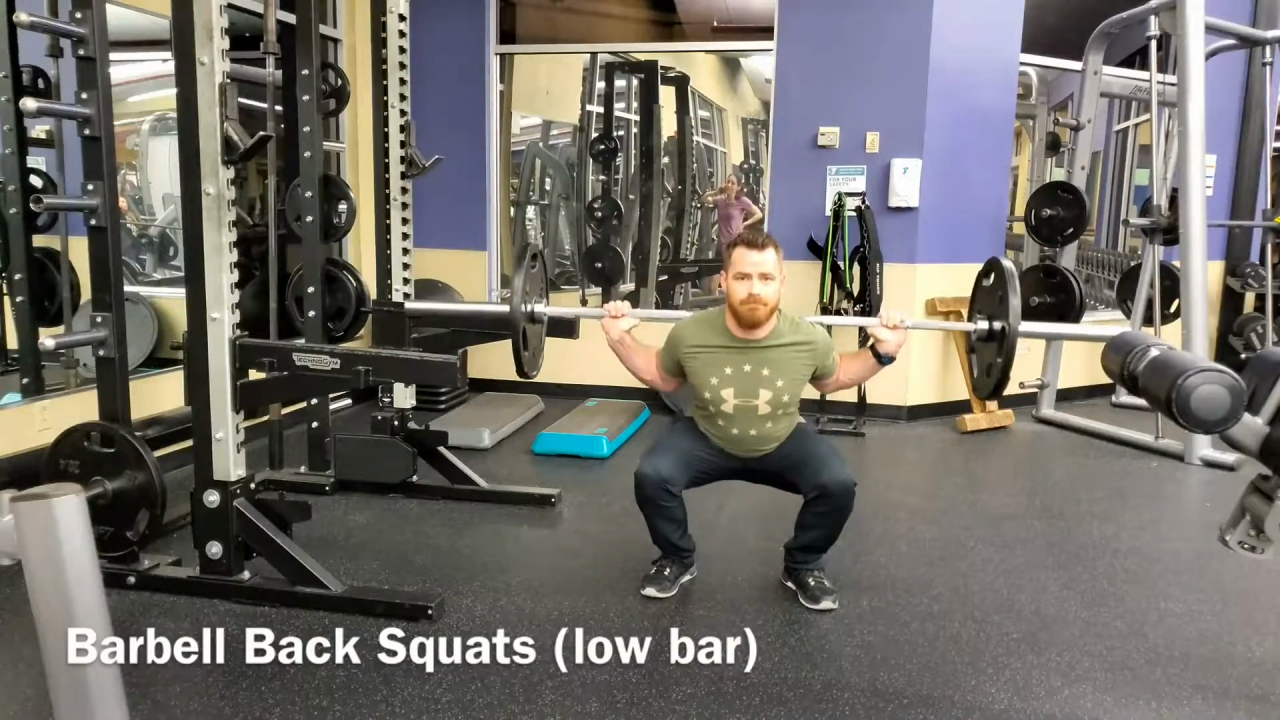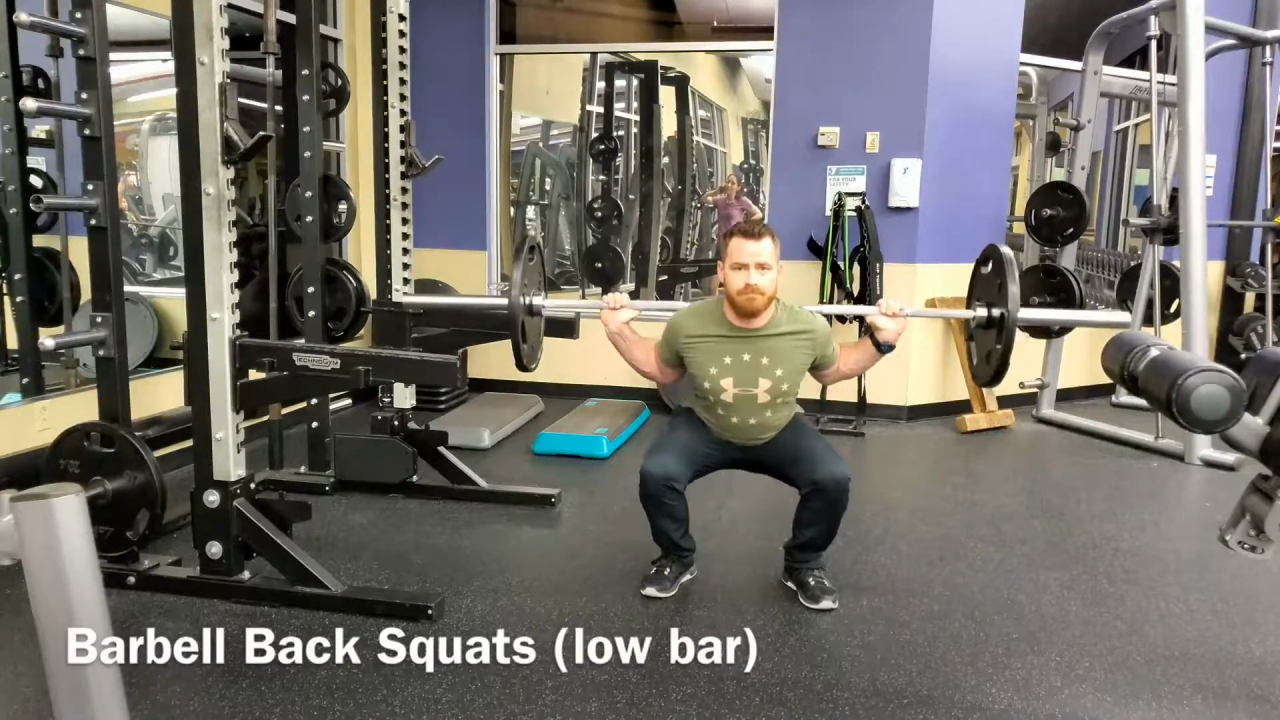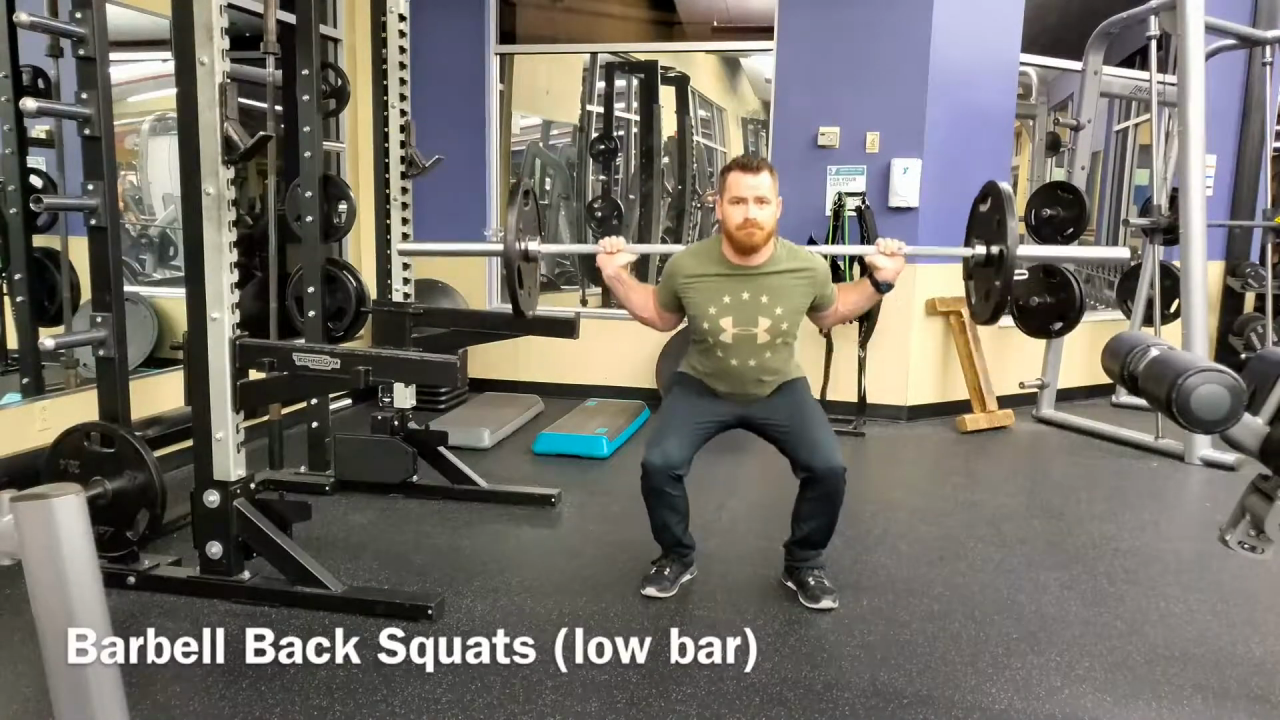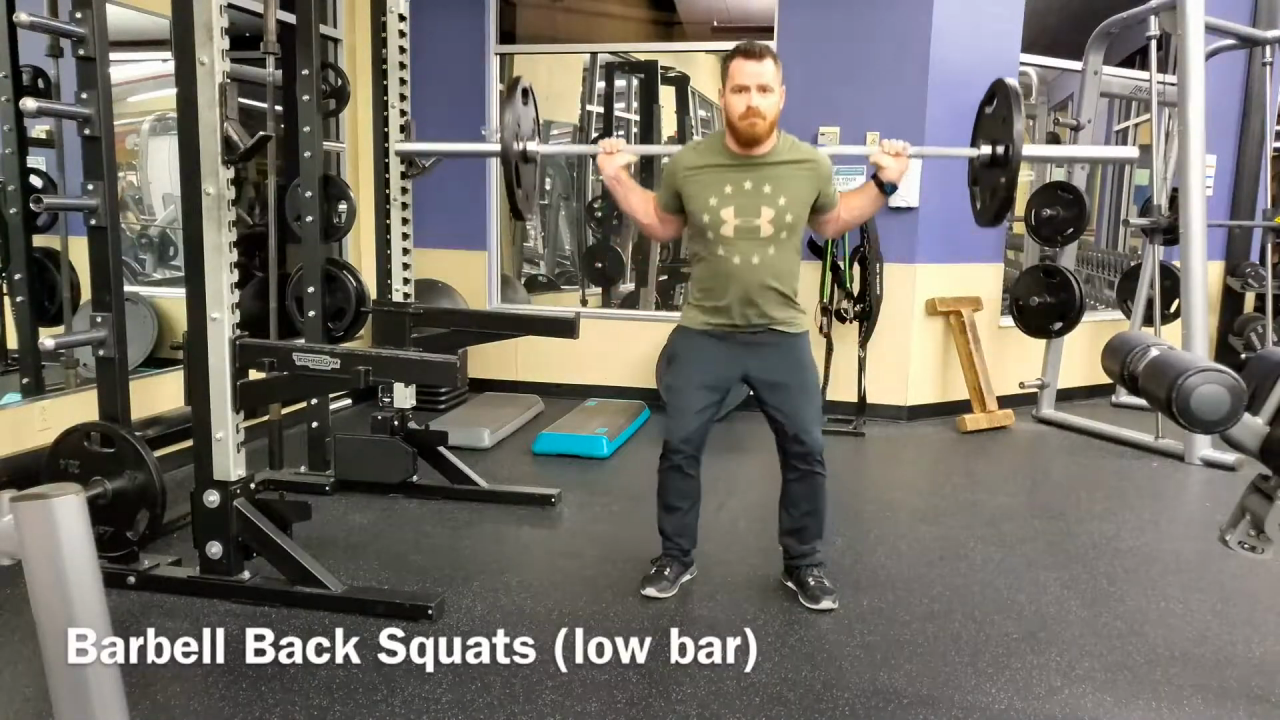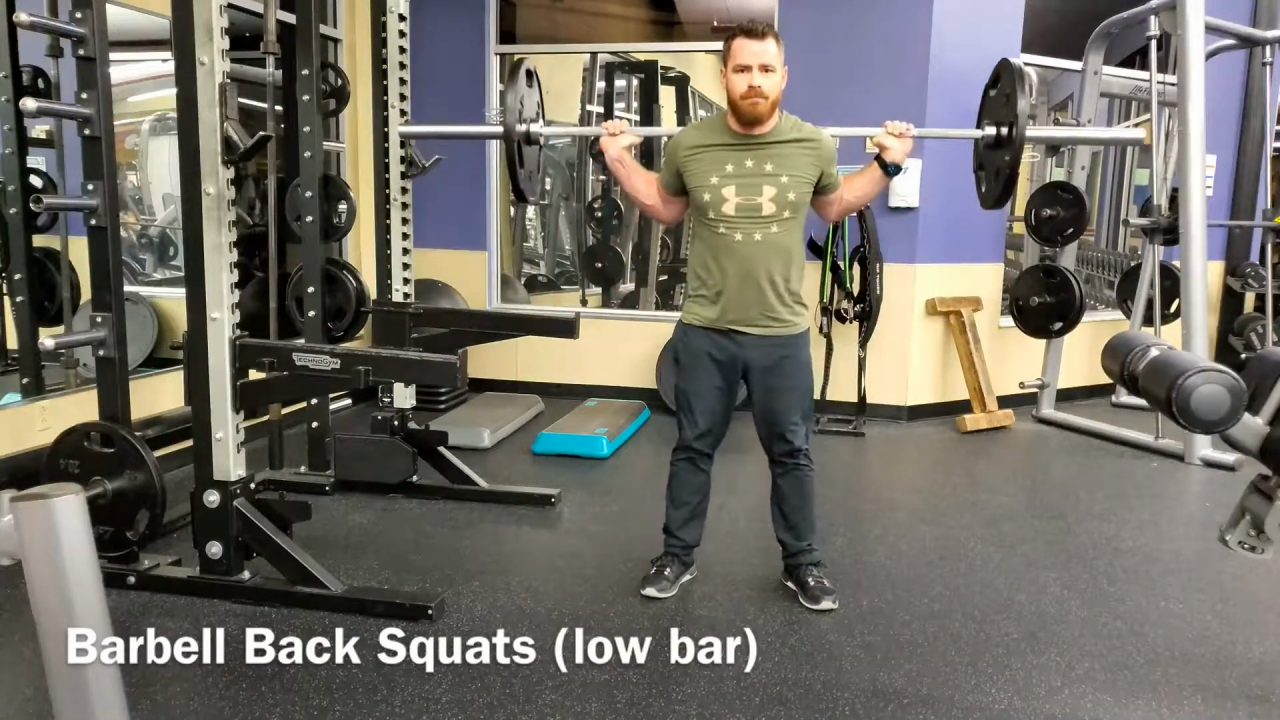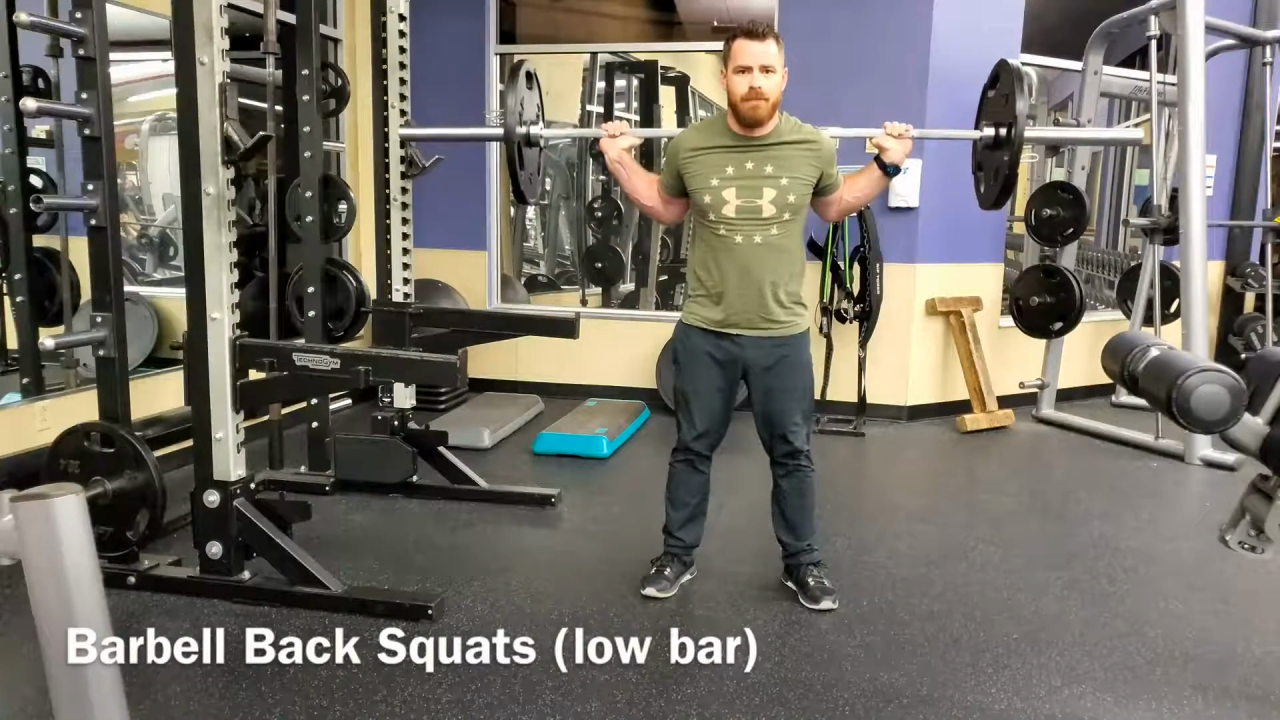
dt=0.5s
person 1, frame 1
left shoulder: (810, 340)
right shoulder: (690, 335)
left elbow: (833, 379)
right elbow: (663, 378)
left wrist: (881, 353)
right wrist: (619, 339)
left hip: (782, 444)
right hip: (705, 441)
left knee: (838, 484)
right knee: (652, 476)
left ankle: (802, 566)
right ankle: (677, 559)
person 1, frame 2
left shoulder: (809, 329)
right shoulder: (688, 325)
left elbow: (832, 370)
right elbow: (662, 371)
left wrist: (880, 341)
right wrist: (618, 330)
left hip: (780, 432)
right hip: (705, 429)
left knee: (833, 480)
right knee: (657, 474)
left ankle: (802, 566)
right ankle: (677, 558)
person 1, frame 3
left shoulder: (808, 268)
right shoulder: (686, 267)
left elbow: (829, 313)
right elbow: (662, 317)
left wrist: (879, 282)
right wrist: (616, 277)
left hip: (779, 388)
right hip: (701, 387)
left knee: (828, 468)
right knee: (660, 464)
left ankle: (803, 566)
right ankle: (676, 559)
person 1, frame 4
left shoulder: (811, 165)
right shoulder: (686, 164)
left elbow: (831, 223)
right elbow: (663, 227)
left wrist: (883, 184)
right wrist: (617, 179)
left hip: (781, 334)
right hip: (704, 333)
left knee: (806, 449)
right knee: (679, 445)
left ankle: (803, 563)
right ankle: (676, 557)
person 1, frame 5
left shoulder: (814, 145)
right shoulder: (688, 145)
left elbow: (833, 206)
right elbow: (666, 208)
left wrist: (887, 165)
right wrist: (619, 162)
left hip: (782, 332)
right hip: (705, 330)
left knee: (791, 452)
right knee: (694, 447)
left ankle: (802, 563)
right ankle: (677, 555)
person 1, frame 6
left shoulder: (814, 146)
right shoulder: (688, 146)
left elbow: (834, 205)
right elbow: (666, 209)
left wrist: (886, 166)
right wrist: (619, 163)
left hip: (782, 332)
right hip: (705, 330)
left knee: (792, 453)
right knee: (692, 448)
left ankle: (802, 563)
right ankle: (677, 556)
